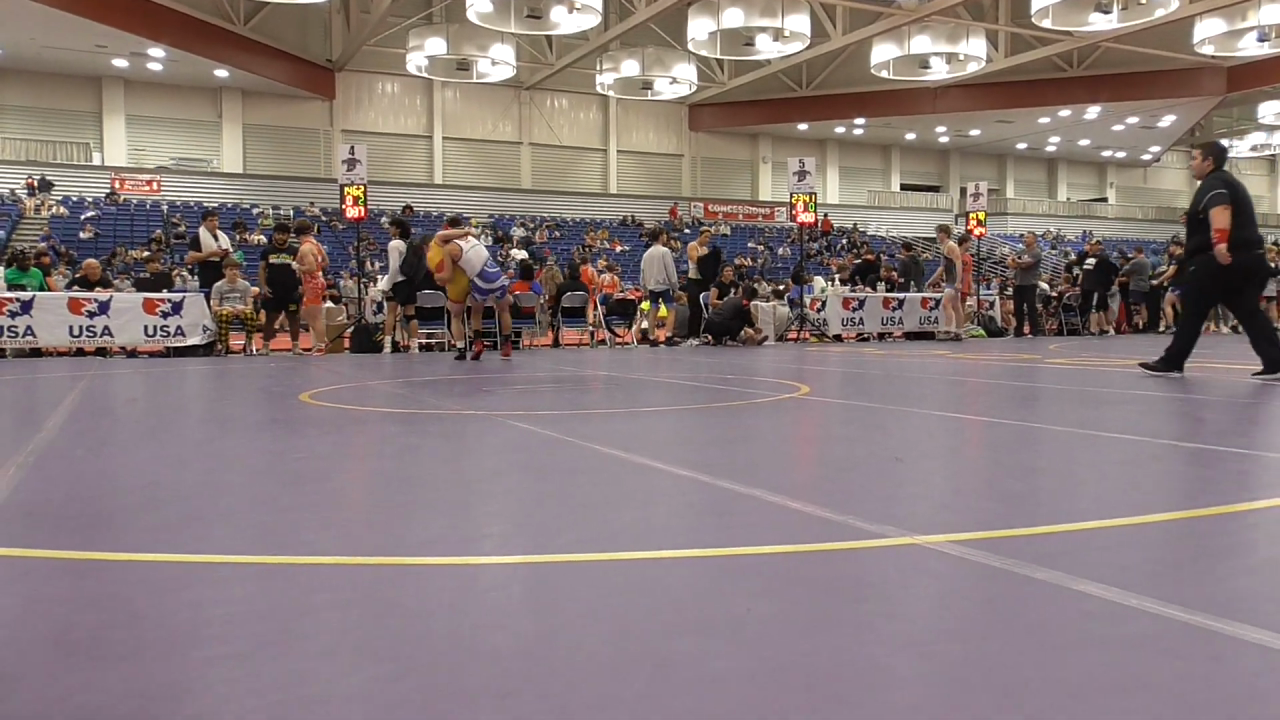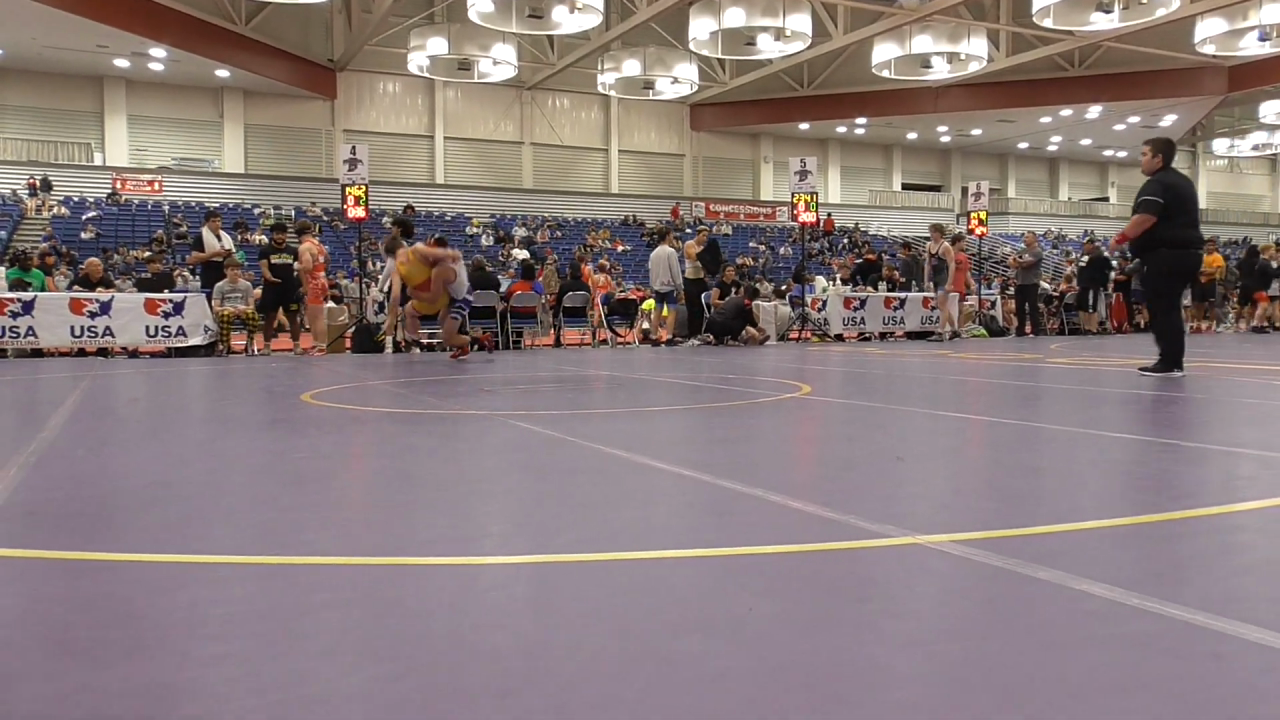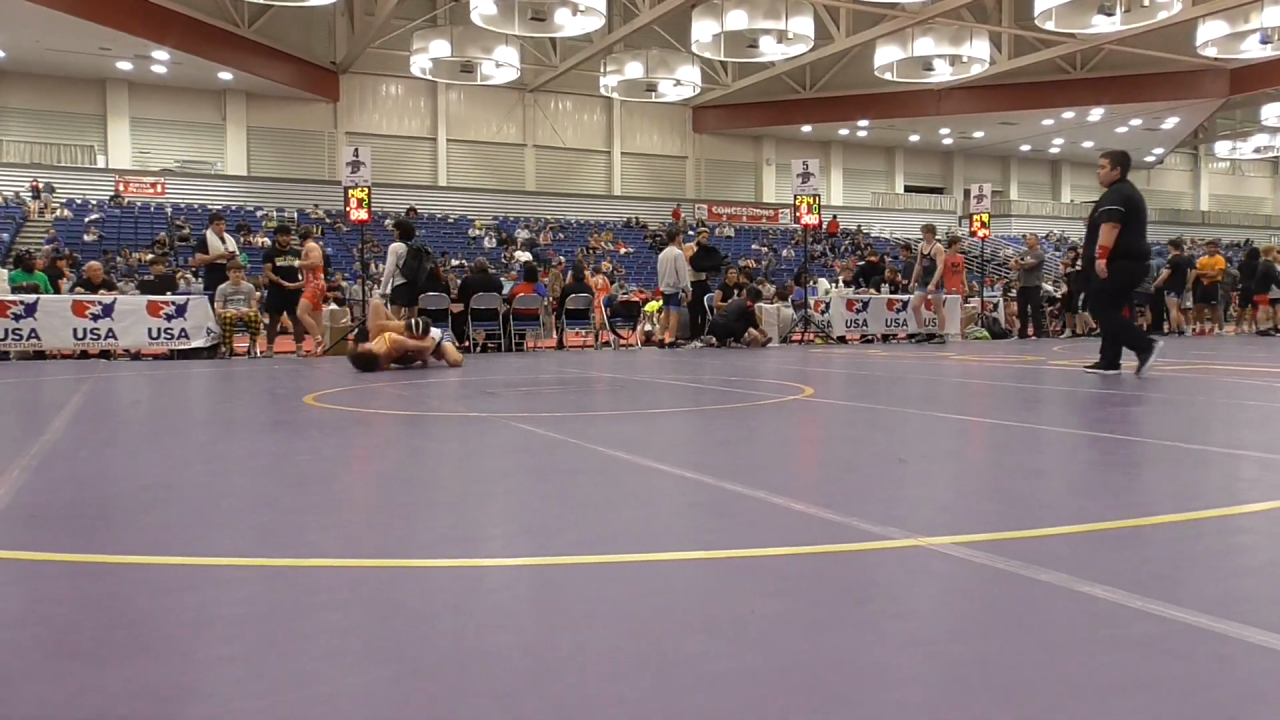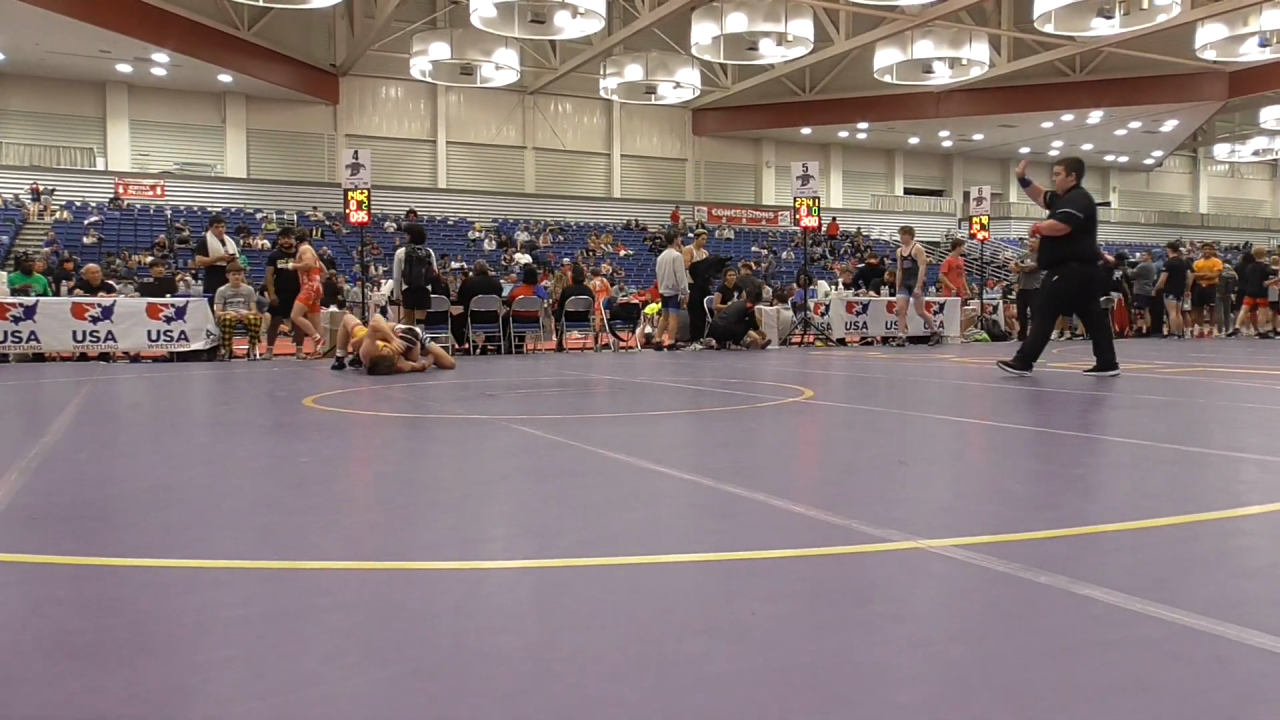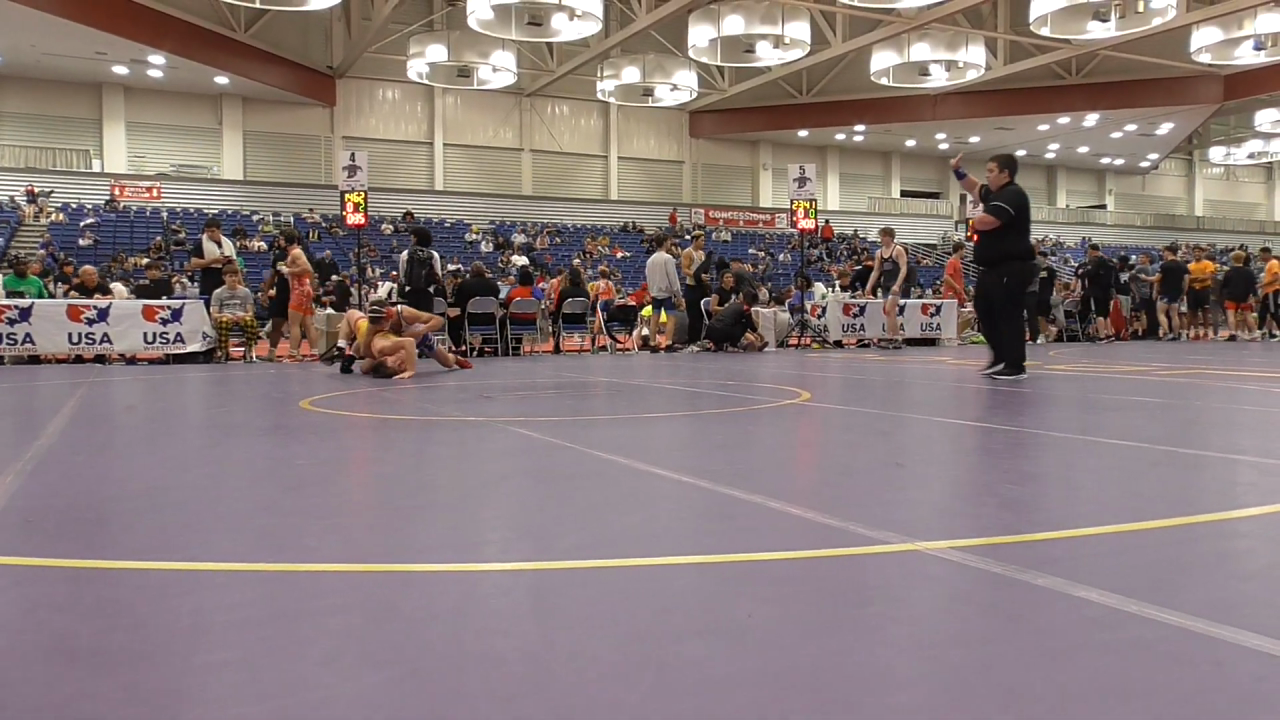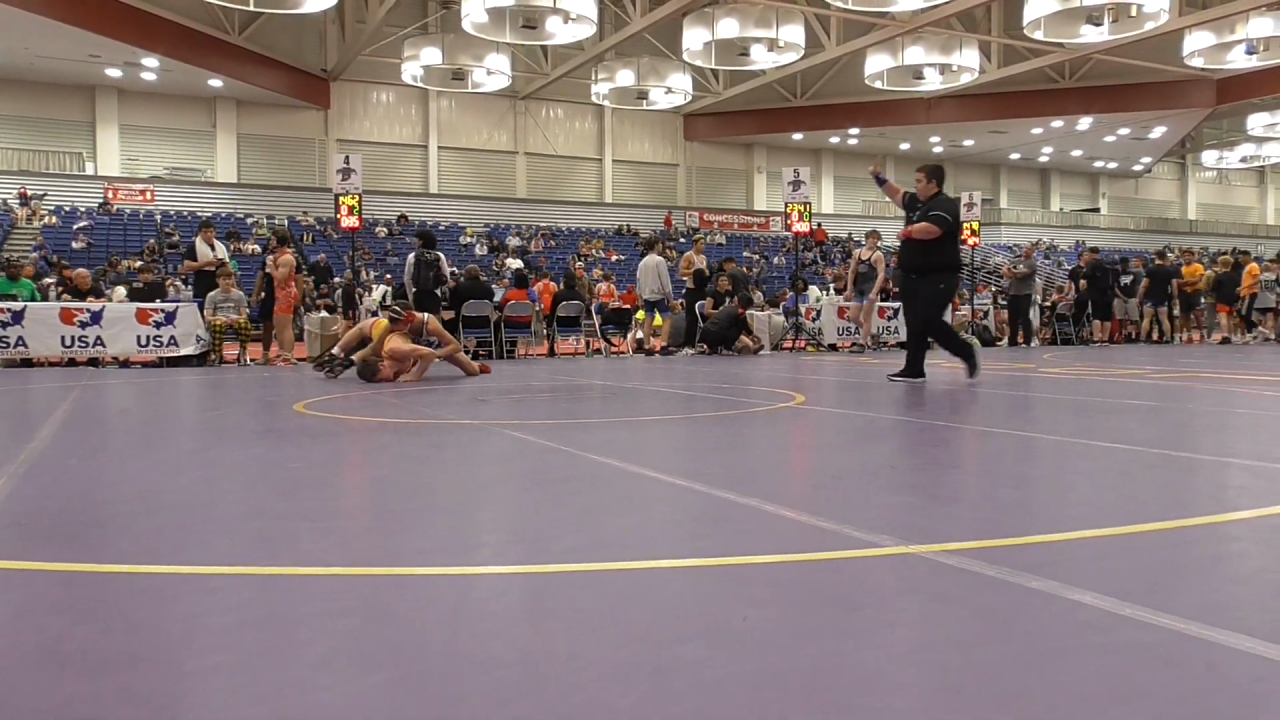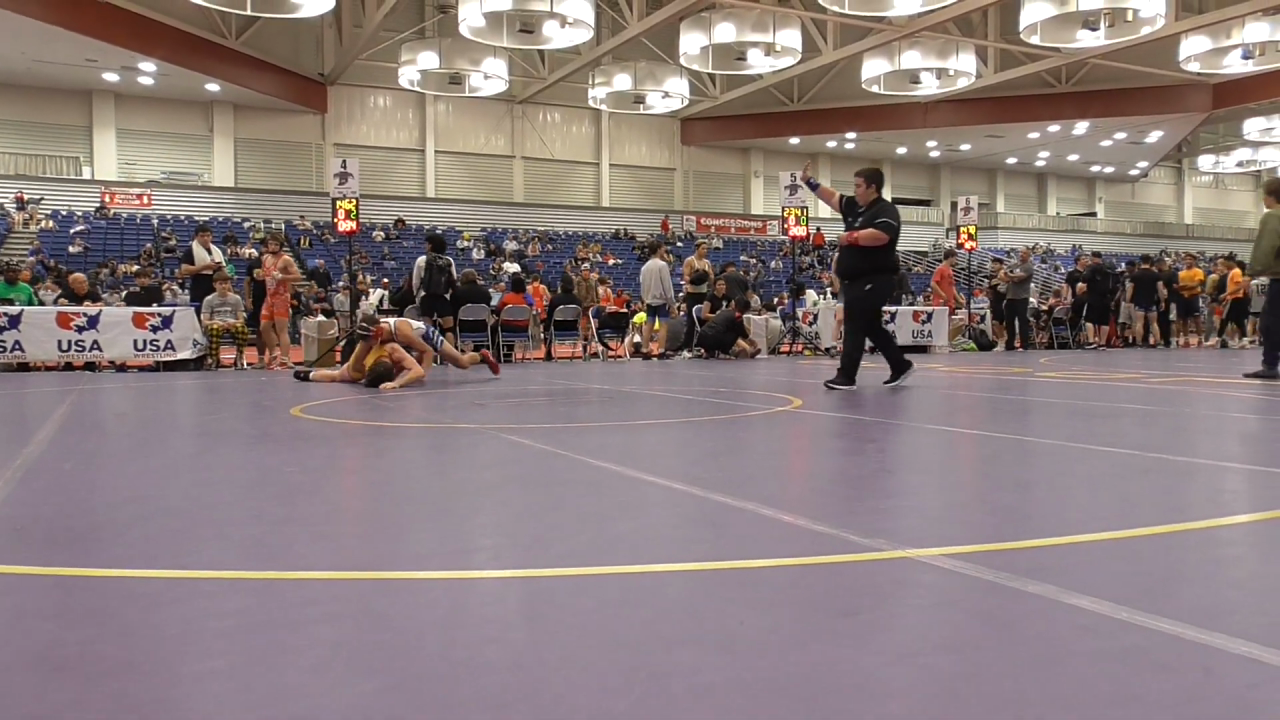
dt=0.4s
person 1, frame 1
left shoulder: (1213, 184)
right shoulder: (1230, 183)
left elbow: (1221, 210)
left wrist: (1220, 242)
left hip: (1217, 258)
right hip: (1249, 257)
left knee: (1192, 311)
right knee: (1249, 313)
left ankle: (1171, 362)
person 1, frame 2
left shoulder: (1157, 184)
right shoulder: (1183, 182)
left elbow: (1145, 218)
left wrist: (1120, 238)
left hip: (1165, 255)
right hip: (1187, 253)
left knee: (1163, 309)
right knee: (1165, 307)
left ankle: (1171, 363)
right ankle: (1171, 359)
person 1, frame 3
left shoulder: (1116, 194)
right shoulder: (1129, 193)
left elbow: (1110, 226)
left wrist: (1100, 256)
left hip: (1117, 265)
right hip: (1132, 263)
left knee: (1103, 311)
right knee: (1111, 311)
left ankle: (1147, 346)
right ankle: (1109, 361)
person 1, frame 4
left shoulder: (1077, 199)
right shoulder: (1066, 198)
left elbow: (1060, 226)
right elbow: (1040, 196)
left wrist: (1038, 229)
right wrist: (1023, 178)
left hip: (1071, 269)
right hip: (1079, 268)
left knee: (1043, 314)
right knee: (1092, 316)
left ankle: (1023, 362)
right ankle: (1107, 363)
person 1, frame 5
left shoulder: (1012, 195)
right shoulder: (995, 193)
left elbow: (986, 221)
right elbow: (975, 189)
left wrist: (974, 224)
right wrist: (957, 170)
left hip: (1011, 268)
right hip: (994, 268)
left knee: (1008, 318)
right knee: (985, 313)
left ankle: (1015, 367)
right ankle: (1002, 358)
person 1, frame 6
left shoulder: (944, 204)
right shoulder: (918, 202)
left elbow: (930, 230)
right elbow: (896, 194)
left wrist: (906, 233)
right wrist: (878, 176)
left hip: (939, 277)
right hip: (915, 276)
left knee: (930, 321)
right knee: (914, 324)
left ankle: (967, 354)
right ankle: (913, 369)
person 1, frame 7
left shoulder: (886, 211)
right shoulder: (854, 206)
left elbow: (879, 236)
right elbow: (832, 197)
left wrist: (850, 237)
right wrist: (809, 181)
left hip: (875, 281)
right hip: (855, 280)
left knee: (854, 328)
right knee: (871, 327)
left ankle: (846, 377)
right ankle: (901, 366)
